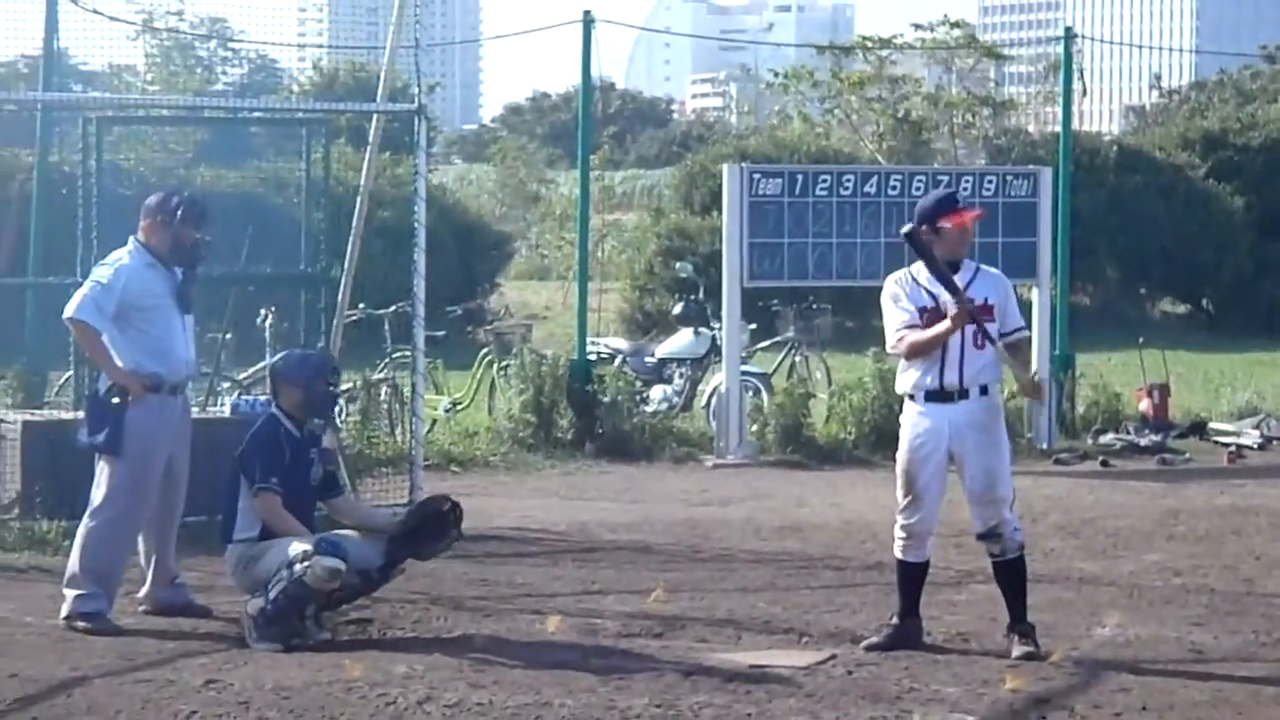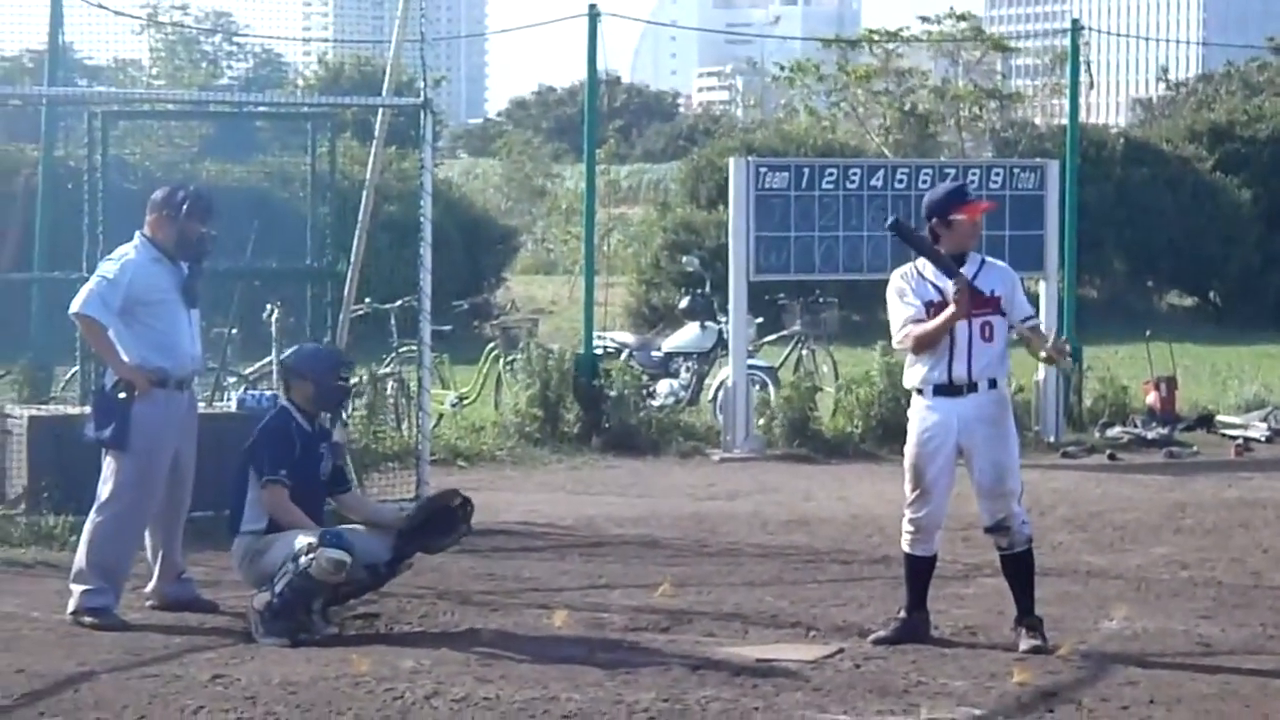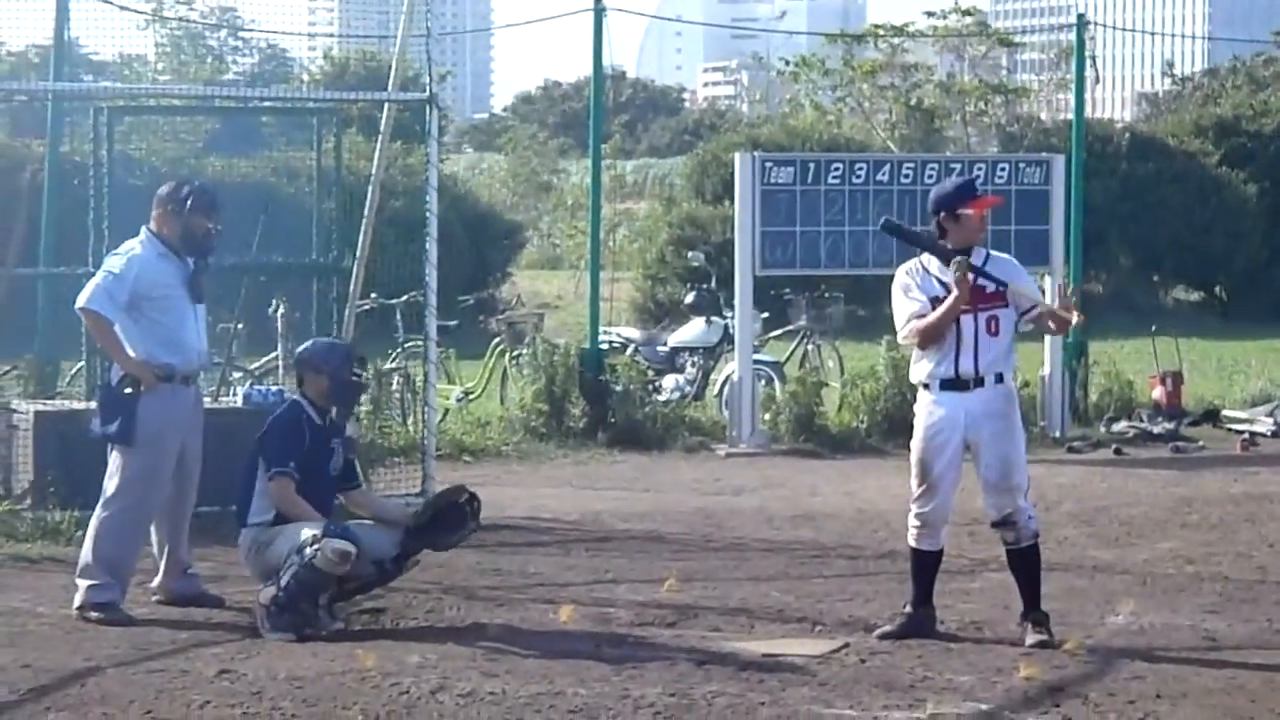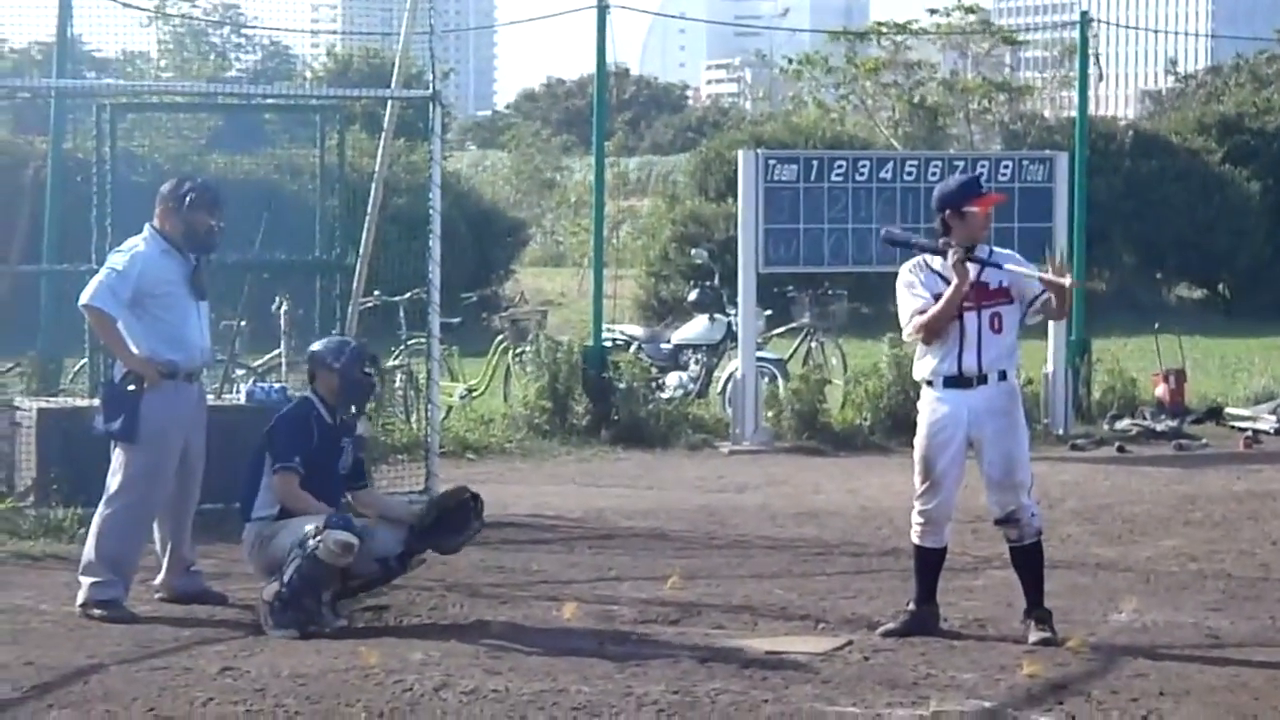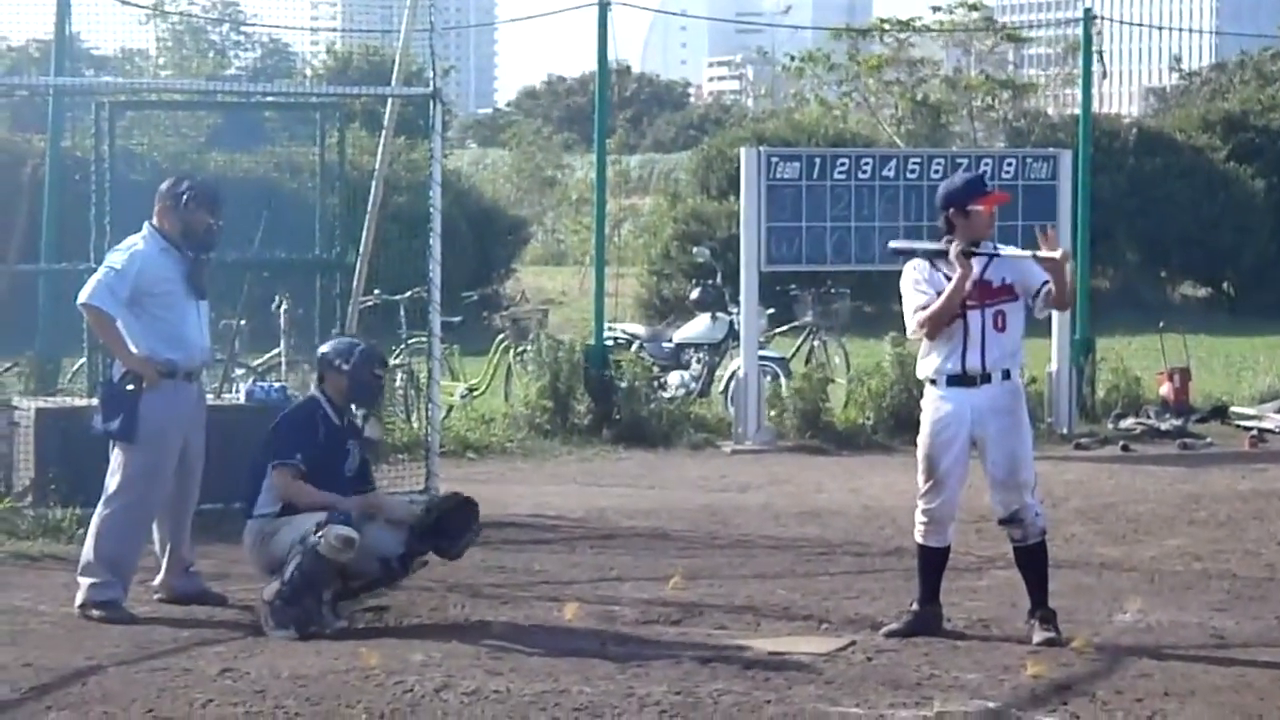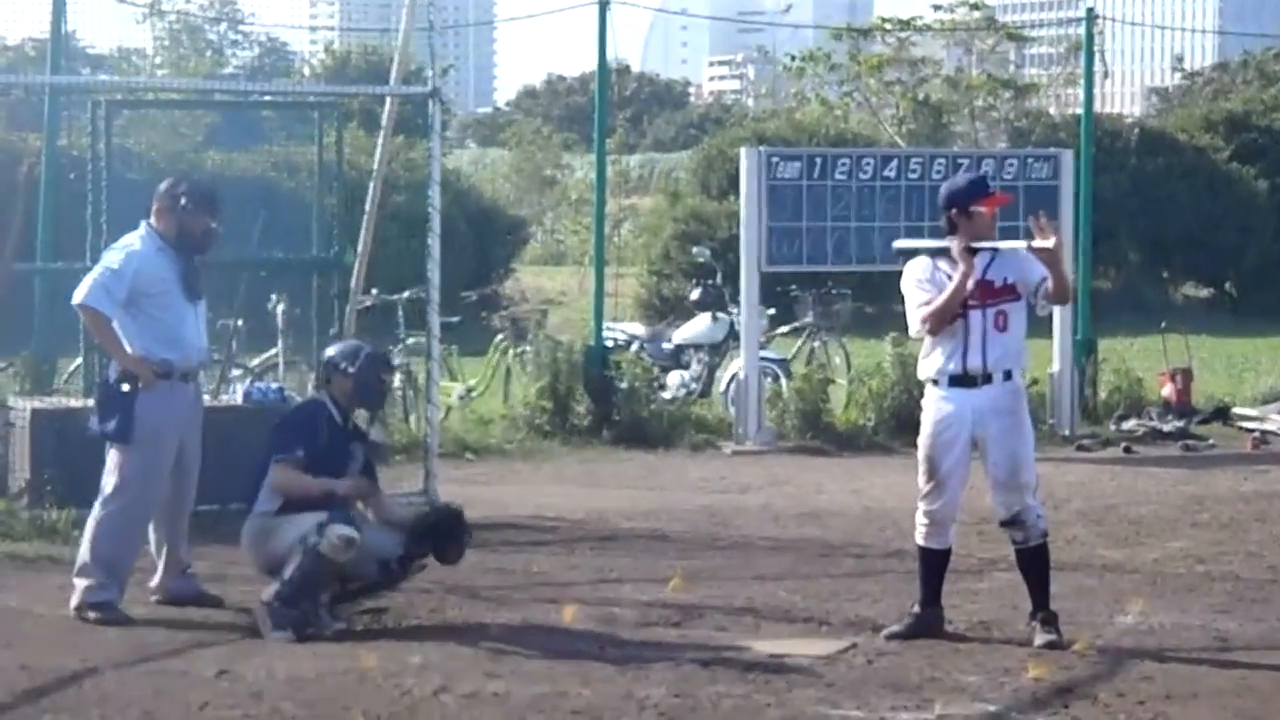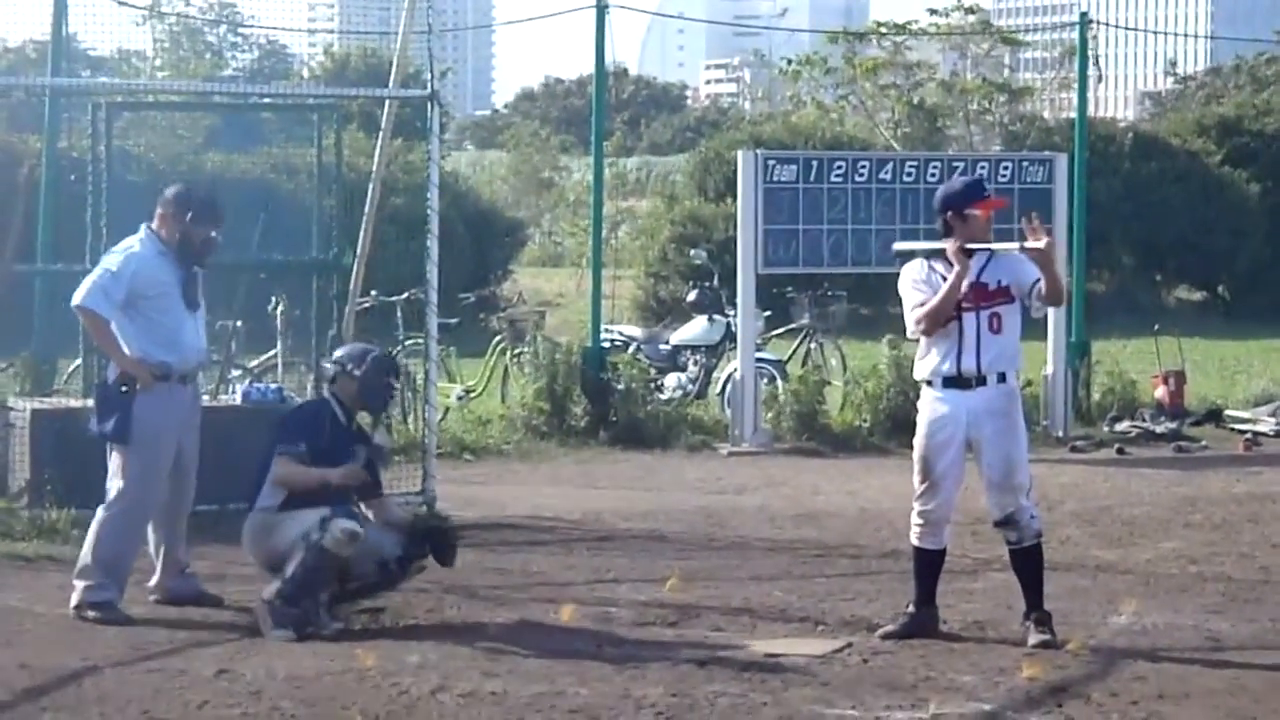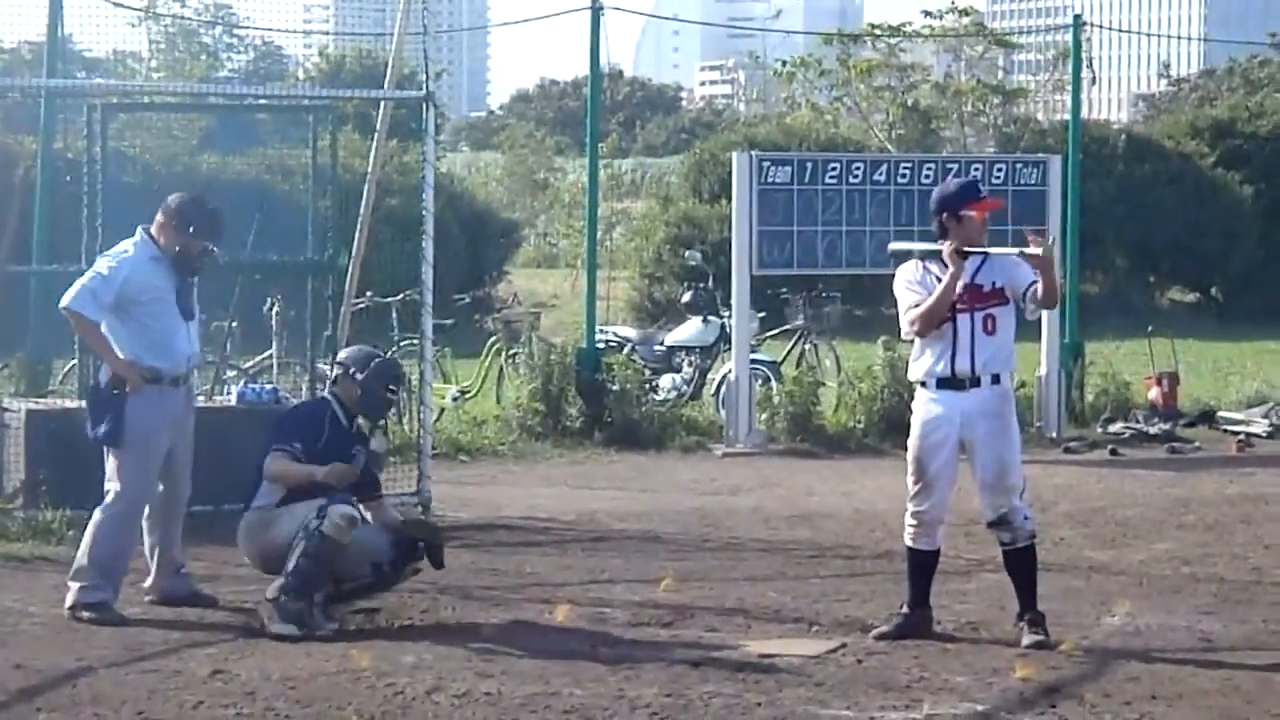
dt=0.1s
person 1, frame 1
left shoulder: (993, 281)
right shoulder: (901, 285)
left elbow: (1015, 341)
right elbow: (906, 347)
left wrist: (1025, 375)
right wrist: (948, 325)
left hip: (979, 409)
right hip: (923, 413)
left knee: (999, 520)
right knee: (914, 521)
left ankle: (1020, 627)
right ankle: (907, 622)
person 1, frame 2
left shoulder: (999, 275)
right shoulder: (907, 279)
left elbow: (1025, 329)
right elbow: (913, 342)
left wrist: (1046, 349)
right wrist: (953, 311)
left hip: (987, 403)
right hip: (931, 407)
left knee: (1007, 513)
right knee: (921, 515)
left ankle: (1028, 620)
right ankle: (915, 616)
person 1, frame 3
left shoulder: (1006, 267)
right shoulder: (913, 274)
left elbow: (1038, 317)
right elbow: (920, 337)
left wrist: (1061, 318)
right wrist: (958, 295)
left hip: (994, 398)
right hip: (938, 402)
left knee: (1013, 508)
right knee: (927, 510)
left ankle: (1034, 615)
right ankle: (921, 610)
person 1, frame 4
left shoulder: (1008, 263)
right shoulder: (916, 271)
left elbow: (1046, 309)
right elbow: (923, 332)
left wrist: (1062, 291)
right wrist: (957, 286)
left hip: (997, 395)
right hip: (941, 399)
left knee: (1016, 505)
right knee: (931, 507)
left ankle: (1037, 612)
right ankle: (924, 608)
person 1, frame 5
left shoulder: (1012, 263)
right shoulder: (920, 269)
left elbow: (1058, 301)
right elbow: (928, 327)
left wrist: (1057, 269)
right wrist: (961, 277)
left hip: (1000, 394)
right hip: (945, 398)
left knee: (1019, 504)
right knee: (934, 507)
left ankle: (1041, 612)
right ankle: (926, 608)
person 1, frame 6
left shoulder: (1013, 261)
right shoulder: (922, 268)
left elbow: (1059, 296)
right elbow: (931, 324)
left wrist: (1053, 260)
right wrist: (964, 273)
left hip: (1002, 394)
right hip: (946, 398)
left knee: (1021, 506)
right knee: (936, 508)
left ankle: (1042, 614)
right ankle: (928, 611)
person 1, frame 7
left shoulder: (1009, 264)
right shoulder: (918, 271)
left elbow: (1052, 297)
right elbow: (927, 324)
left wrist: (1047, 261)
right wrist: (959, 273)
left hip: (996, 397)
right hip: (940, 400)
left knee: (1015, 506)
right knee: (930, 508)
left ankle: (1036, 614)
right ankle: (923, 610)
person 1, frame 8
left shoulder: (1004, 266)
right shoulder: (913, 273)
left elbow: (1047, 301)
right elbow: (922, 325)
left wrist: (1046, 268)
right wrist: (954, 274)
left hip: (990, 398)
right hip: (934, 401)
left knee: (1008, 507)
right knee: (924, 509)
left ankle: (1029, 615)
right ankle: (917, 610)
person 2, frame 1
left shoulder: (172, 273)
right shoulder: (122, 268)
right elbow: (79, 317)
right wrist: (117, 374)
left hip: (175, 402)
right hip: (137, 405)
left knee: (166, 503)
right knee: (118, 504)
left ankle: (163, 589)
right ankle: (84, 601)
person 2, frame 2
left shoulder: (178, 268)
right shoulder: (128, 263)
right elbow: (85, 312)
right wrist: (123, 369)
left hip: (181, 396)
right hip: (142, 400)
left knee: (173, 498)
right knee: (124, 499)
left ankle: (170, 584)
right ankle: (91, 596)
person 2, frame 3
left shoulder: (185, 263)
right shoulder: (134, 259)
right elbow: (91, 307)
right wrist: (129, 364)
left hip: (187, 392)
right hip: (149, 395)
left knee: (179, 494)
right knee: (130, 495)
left ankle: (175, 579)
right ankle: (97, 592)
person 2, frame 4
left shoulder: (186, 260)
right shoulder: (137, 256)
right elbow: (94, 305)
right wrist: (132, 361)
left hip: (190, 388)
right hip: (152, 392)
left knee: (182, 491)
right knee: (133, 492)
left ankle: (178, 577)
right ankle: (100, 589)
person 2, frame 5
left shoulder: (187, 259)
right shoulder: (136, 254)
right elbow: (92, 303)
right wrist: (131, 360)
left hip: (190, 388)
right hip: (152, 391)
left knee: (182, 491)
right knee: (133, 491)
left ankle: (178, 578)
right ankle: (98, 589)
person 2, frame 6
left shoulder: (183, 259)
right shoulder: (133, 253)
right elbow: (88, 303)
right wrist: (127, 361)
left hip: (187, 388)
right hip: (148, 391)
left knee: (178, 492)
right knee: (129, 493)
left ankle: (174, 580)
right ankle: (95, 591)
person 2, frame 7
left shoulder: (184, 263)
right shoulder: (133, 257)
right elbow: (87, 305)
right wrist: (126, 361)
left hip: (185, 390)
right hip: (147, 393)
left knee: (177, 492)
right knee: (130, 493)
left ankle: (173, 580)
right ankle: (94, 592)
person 2, frame 8
left shoulder: (178, 268)
right shoulder: (126, 261)
right elbow: (76, 307)
right wrist: (117, 363)
left hip: (179, 392)
right hip: (139, 395)
left knee: (173, 492)
right knee: (127, 495)
left ankle: (168, 581)
right ankle: (89, 593)
person 3, frame 1
left shoulder: (312, 440)
right shoulder: (267, 436)
left elbow: (341, 505)
right elbow: (269, 511)
left wrist: (398, 525)
right wrist: (317, 544)
left hip: (295, 546)
right hip: (251, 554)
left knee: (386, 553)
right knee: (328, 557)
left ankle: (300, 609)
right ankle: (263, 615)
person 3, frame 2
left shoulder: (321, 435)
right shoulder: (277, 429)
left elbow: (349, 501)
right elbow: (276, 504)
left wrist: (406, 520)
right wrist: (325, 538)
left hip: (303, 541)
right hip: (259, 548)
left knee: (393, 548)
right knee: (333, 550)
left ankle: (308, 604)
right ankle: (269, 609)
person 3, frame 3
left shoulder: (335, 431)
right shoulder: (288, 422)
left elbow: (358, 498)
right elbow: (282, 496)
left wrist: (415, 517)
right wrist: (334, 530)
left hip: (314, 536)
right hip: (265, 541)
left knee: (401, 545)
right knee: (337, 542)
left ankle: (316, 598)
right ankle: (275, 605)
person 3, frame 4
left shoulder: (345, 430)
right shoulder: (297, 419)
left elbow: (364, 498)
right elbow: (285, 491)
left wrist: (420, 515)
right wrist: (337, 521)
left hip: (318, 532)
right hip: (269, 536)
left knee: (406, 543)
right knee: (340, 535)
left ankle: (320, 595)
right ankle: (278, 601)
person 3, frame 5
left shoulder: (351, 433)
right shoulder: (303, 418)
left elbow: (370, 499)
right elbow: (281, 485)
left wrist: (421, 517)
right wrist: (341, 504)
left hip: (323, 532)
right hip: (271, 534)
left knee: (409, 545)
right knee: (340, 530)
left ankle: (320, 596)
right ankle: (280, 603)
person 3, frame 6
left shoulder: (355, 436)
right shoulder: (306, 417)
left elbow: (374, 502)
right elbow: (279, 480)
left wrist: (419, 520)
right wrist: (335, 486)
left hip: (319, 533)
right hip: (268, 534)
left knee: (408, 548)
right knee: (341, 529)
left ankle: (318, 598)
right ankle: (278, 604)
person 3, frame 7
left shoulder: (360, 437)
right shoulder: (311, 415)
left elbow: (377, 504)
right elbow: (279, 472)
left wrist: (414, 522)
right wrist: (332, 475)
left hip: (318, 535)
right hip: (269, 531)
left knee: (410, 549)
right knee: (344, 524)
left ankle: (318, 598)
right ankle: (278, 604)
person 3, frame 8
left shoulder: (359, 440)
right shoulder: (310, 415)
left elbow: (375, 505)
right elbow: (272, 468)
left wrist: (405, 525)
right wrist: (318, 472)
left hip: (311, 535)
right hip: (264, 529)
left knee: (405, 551)
right knee: (340, 509)
left ankle: (313, 598)
right ankle: (283, 600)
